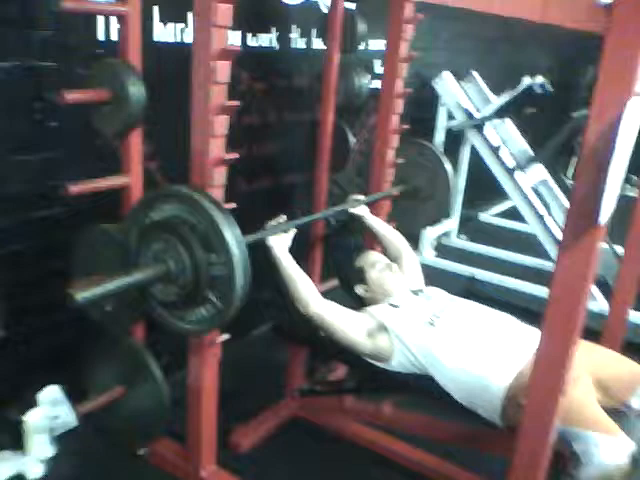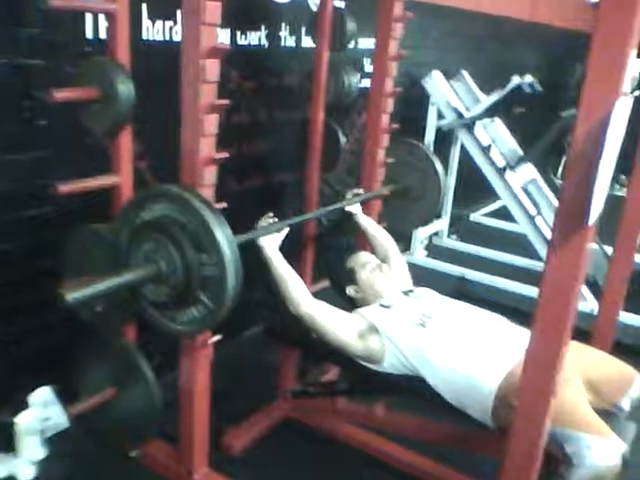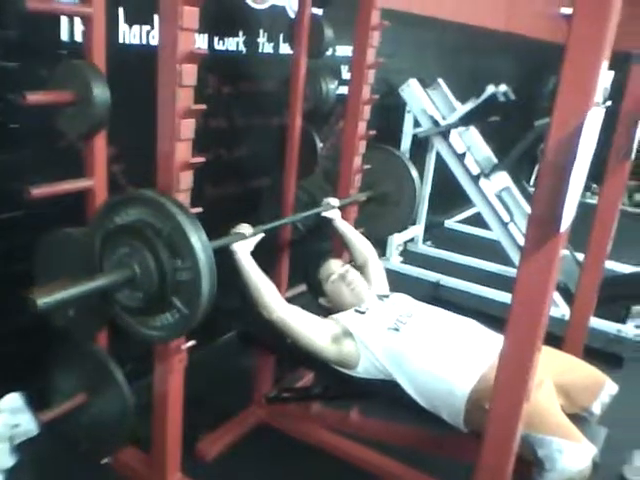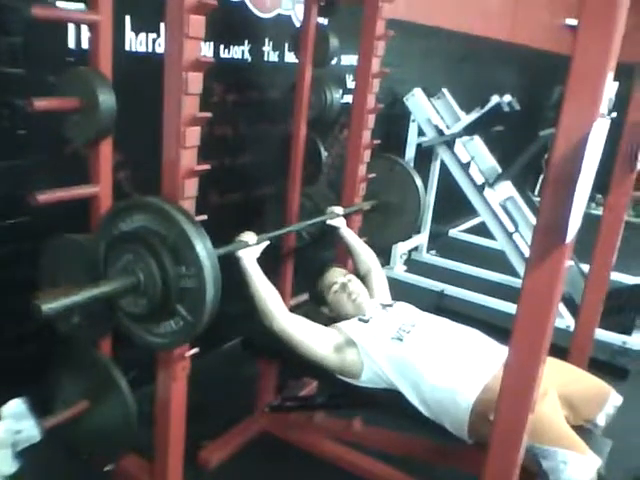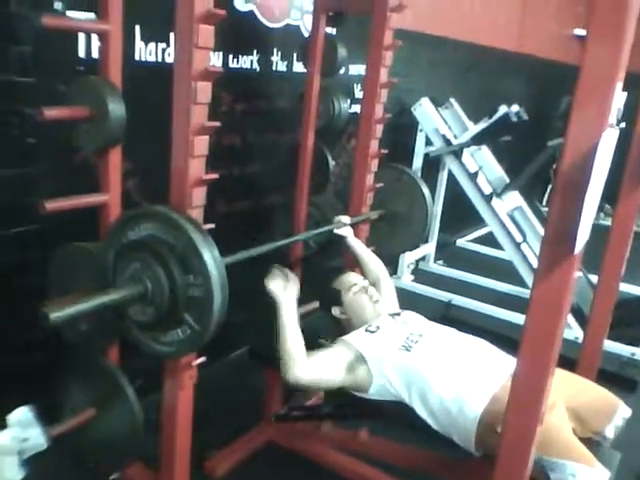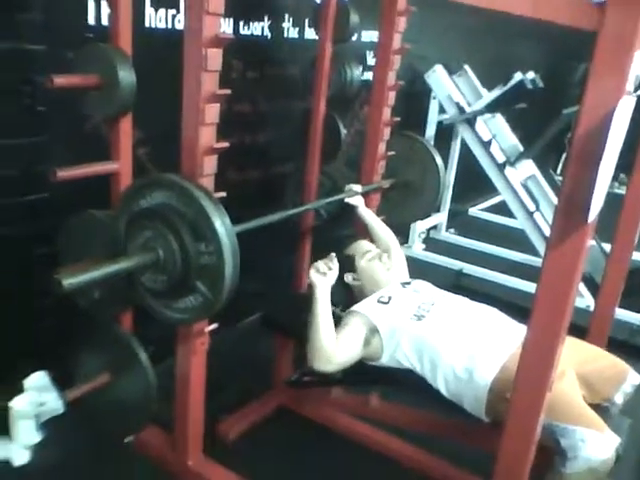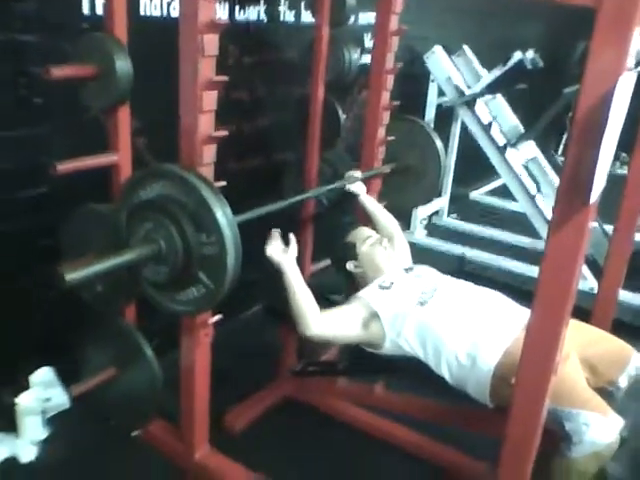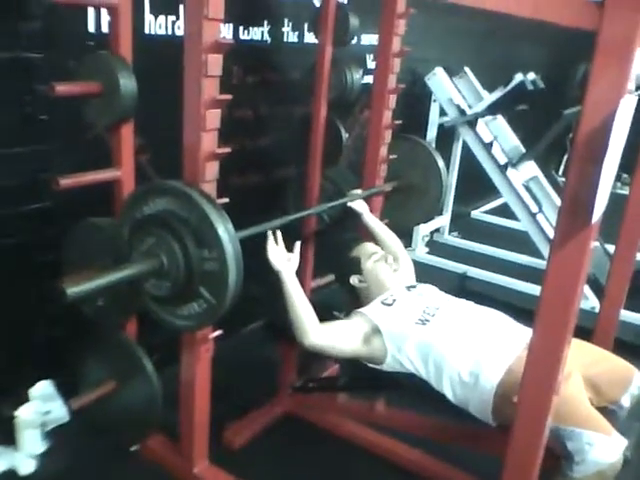
dt=0.4s
person 1, frame 1
left shoulder: (418, 290)
right shoulder: (375, 326)
left elbow: (406, 252)
right elbow: (313, 306)
left wrist: (368, 217)
right wrist: (280, 250)
left hip: (541, 347)
right hip: (515, 381)
person 1, frame 2
left shoulder: (406, 292)
right shoulder: (365, 327)
left elbow: (392, 252)
right elbow: (305, 307)
left wrist: (360, 217)
right wrist: (270, 250)
right hip: (506, 380)
person 1, frame 3
left shoulder: (383, 298)
right shoulder: (339, 333)
left elbow: (369, 258)
right elbow: (278, 311)
left wrist: (339, 223)
right wrist: (242, 254)
left hip: (505, 351)
right hip: (478, 385)
left knee: (610, 398)
person 1, frame 4
left shoulder: (385, 307)
right shoulder: (342, 342)
left elbow: (373, 267)
right elbow: (280, 321)
left wrist: (343, 230)
right wrist: (248, 262)
left hip: (510, 362)
right hip: (484, 395)
left knee: (614, 410)
person 1, frame 5
left shoulder: (393, 314)
right shoulder: (352, 351)
left elbow: (382, 276)
right elbow: (297, 372)
left wrist: (352, 239)
right wrist: (284, 302)
right hip: (489, 405)
left knee: (620, 422)
person 1, frame 6
left shoulder: (404, 286)
right shoulder: (365, 320)
left elbow: (393, 247)
right elbow: (324, 359)
left wrist: (362, 209)
right wrist: (321, 289)
right hip: (500, 374)
right knee: (594, 451)
person 1, frame 7
left shoulder: (406, 271)
right shoulder: (368, 308)
left elbow: (396, 233)
right elbow: (314, 326)
left wrist: (364, 197)
right wrist: (288, 267)
left hip: (530, 326)
right hip: (504, 359)
right knee: (598, 434)
person 1, frame 8
left shoulder: (410, 289)
right shoulder: (369, 325)
left elbow: (400, 252)
right elbow: (313, 336)
left wrist: (366, 216)
right wrist: (286, 274)
left hip: (532, 344)
right hip: (505, 377)
